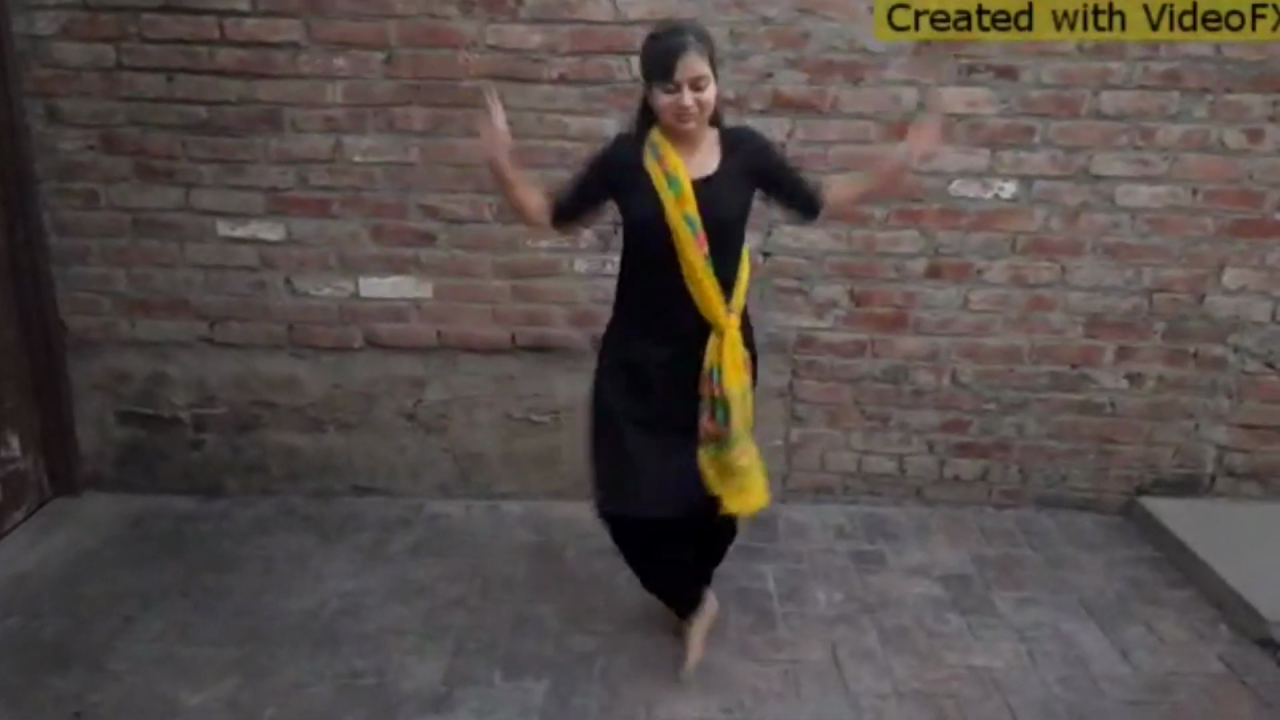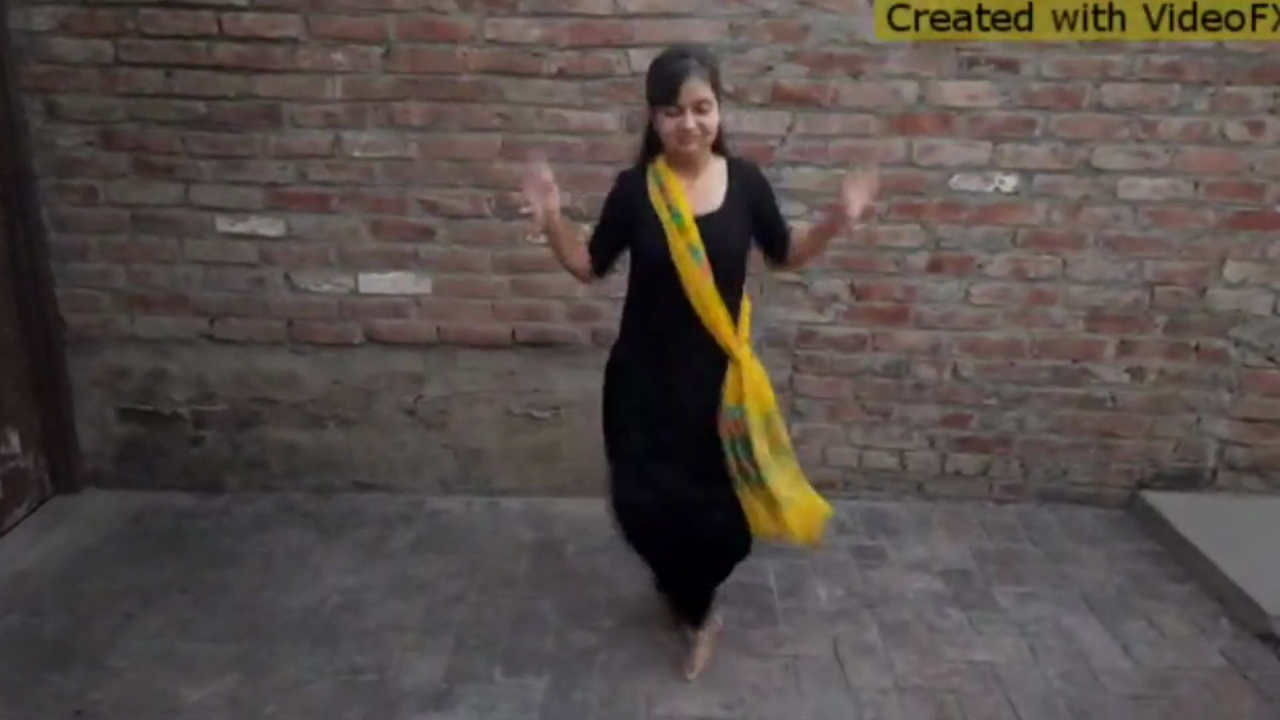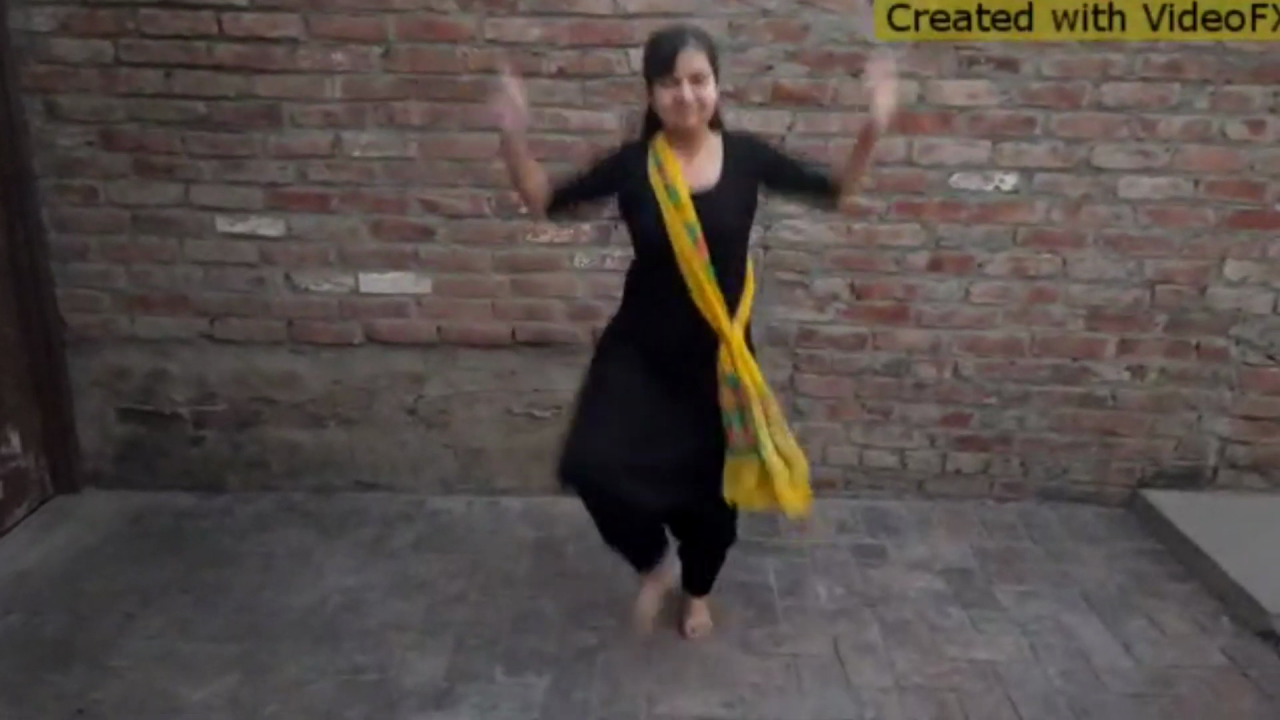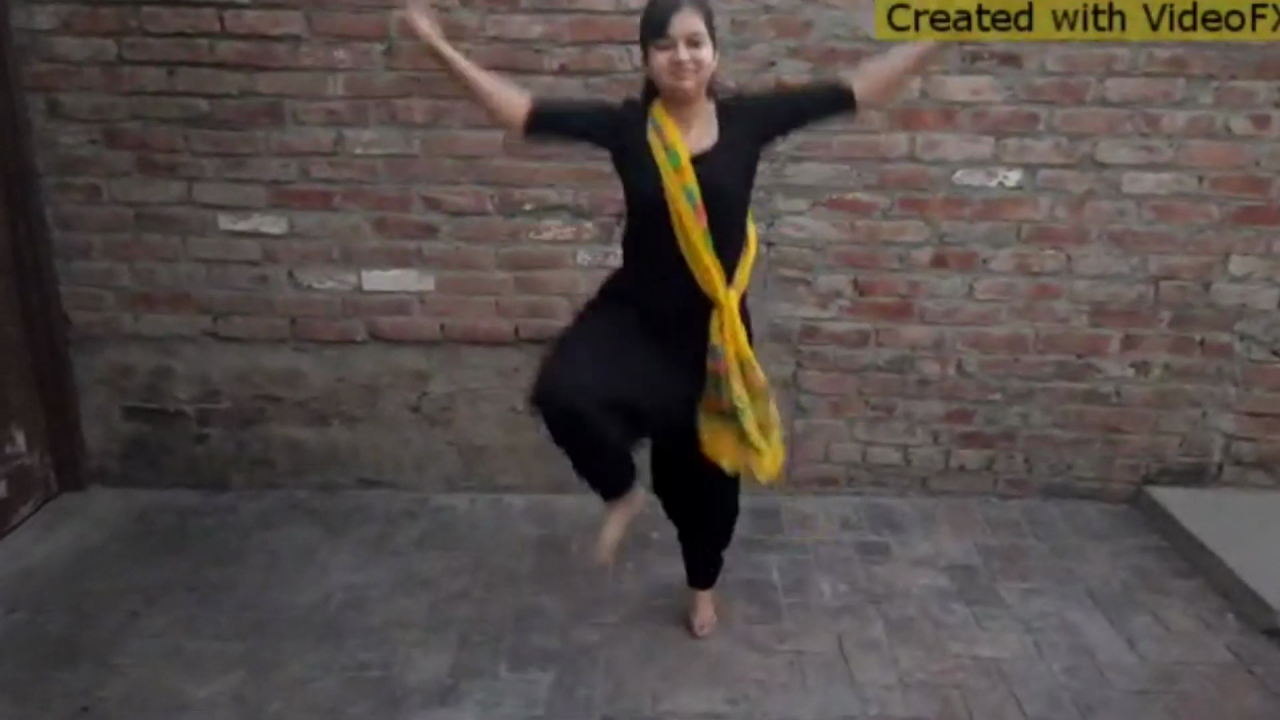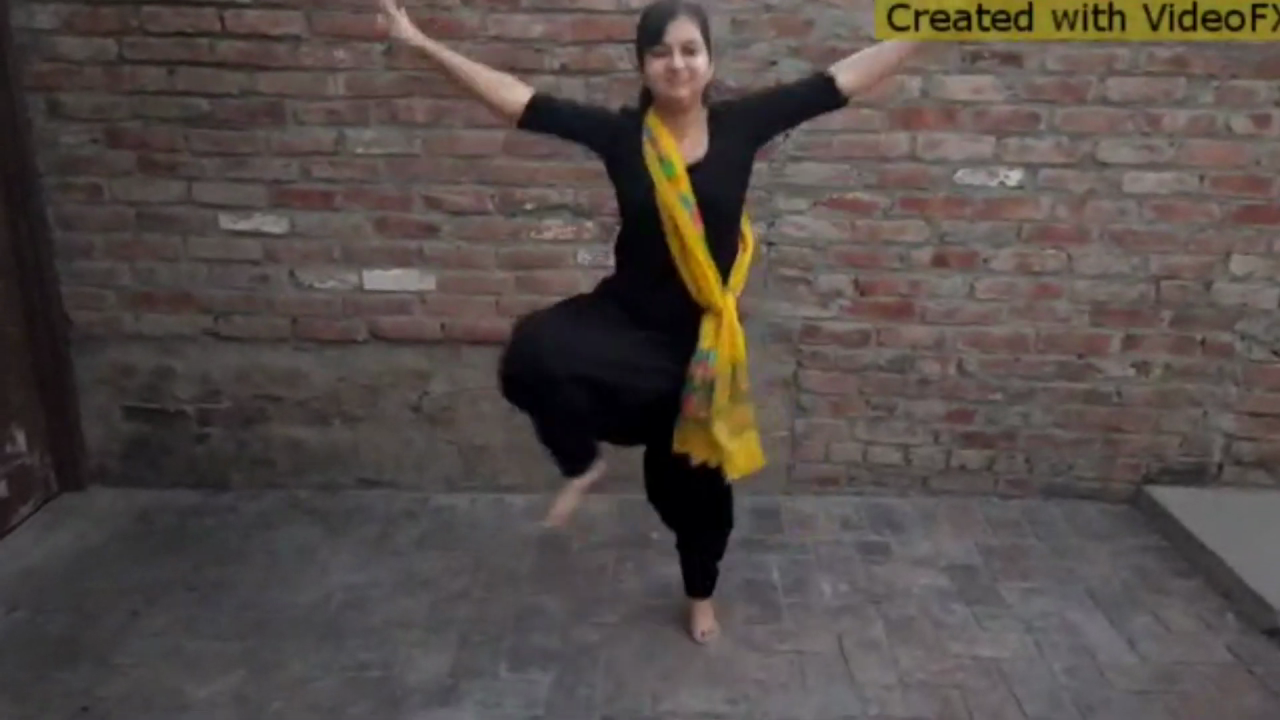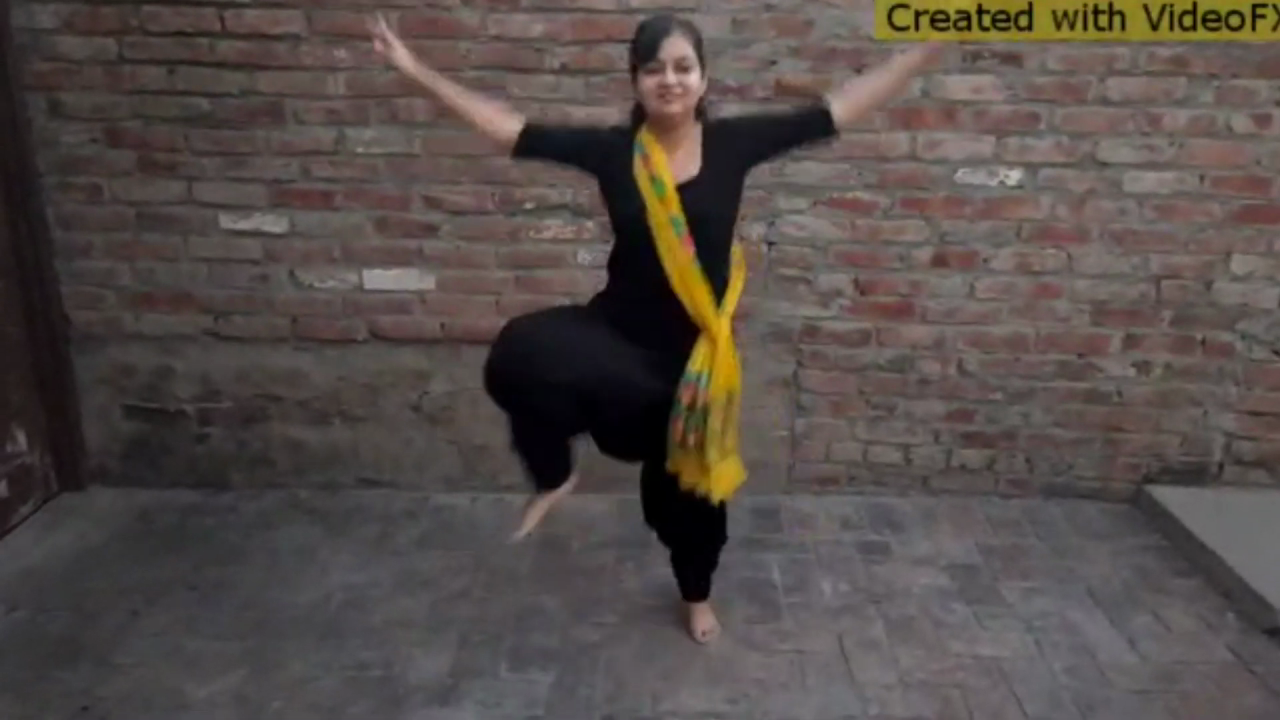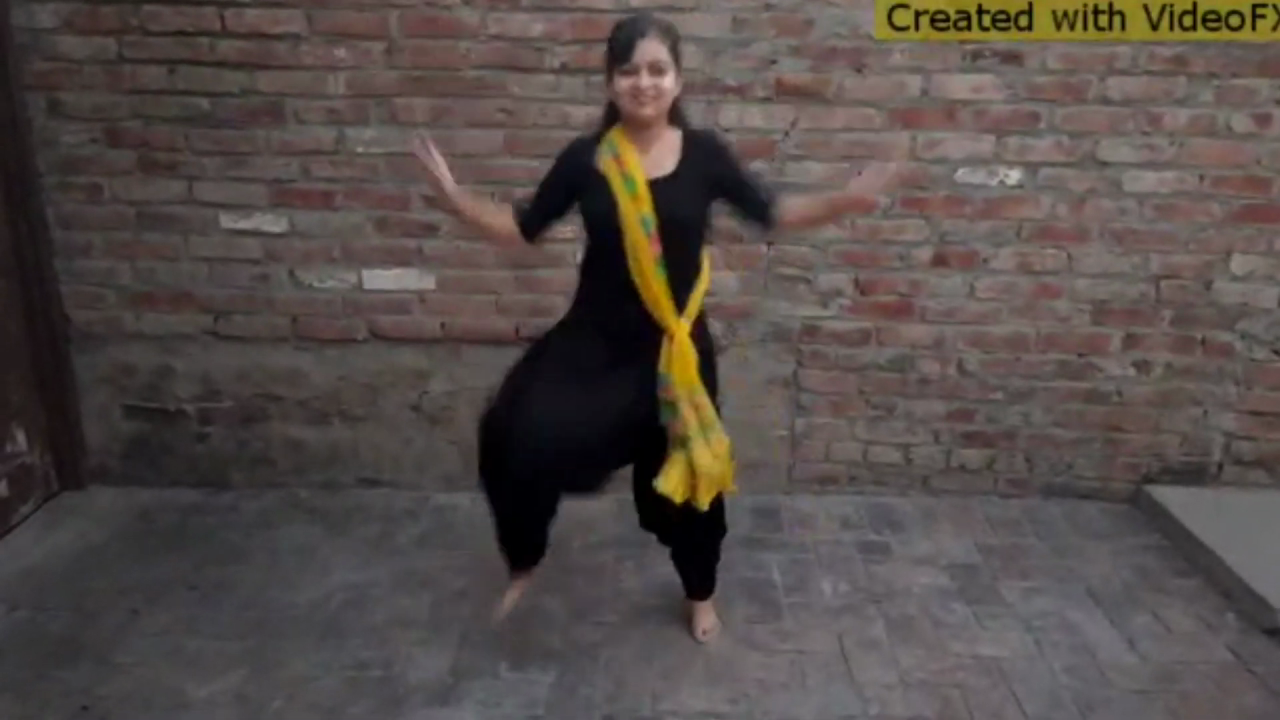
dt=0.1s
person 1, frame 1
left shoulder: (745, 149)
right shoulder: (625, 159)
left elbow: (816, 202)
right elbow: (549, 214)
left wrist: (897, 163)
right wrist: (501, 161)
left hip: (719, 351)
right hip: (640, 352)
left knee: (716, 489)
right knee: (637, 492)
left ankle: (693, 594)
right ankle: (694, 599)
person 1, frame 2
left shoulder: (746, 181)
right shoulder: (633, 188)
left elbow: (786, 254)
right elbow: (590, 267)
left wrist: (842, 217)
right wrist: (551, 220)
left hip: (721, 375)
right hip: (646, 373)
left knee: (723, 508)
right knee: (656, 509)
left ankle: (696, 610)
right ankle: (691, 608)
person 1, frame 3
left shoulder: (748, 154)
right shoulder: (630, 163)
left elbow: (835, 188)
right elbow: (545, 202)
left wrist: (874, 128)
right wrist: (514, 138)
left hip: (716, 353)
right hip: (639, 351)
left knee: (710, 485)
right knee: (598, 468)
left ankle: (697, 589)
right ankle: (654, 562)
person 1, frame 4
left shoulder: (749, 118)
right shoulder: (624, 126)
left elbow: (855, 92)
right elbow: (523, 113)
left hip: (714, 323)
right hip: (632, 315)
left knee: (707, 464)
right knee: (566, 394)
left ankle: (702, 584)
right ankle: (619, 490)
person 1, frame 5
left shoulder: (741, 123)
right shoulder: (616, 132)
left elbow: (841, 81)
right elbow: (518, 100)
left hip: (704, 329)
right hip: (624, 316)
left knee: (697, 470)
right knee: (534, 355)
left ankle: (700, 594)
right ankle: (582, 463)
person 1, frame 6
left shoulder: (733, 140)
right shoulder: (610, 148)
left elbow: (835, 111)
right elbow: (513, 132)
left wrist: (922, 54)
right wrist: (419, 74)
left hip: (694, 342)
right hip: (617, 329)
left knee: (692, 478)
right knee: (521, 359)
left ankle: (696, 593)
right ankle: (554, 476)
person 1, frame 7
left shoulder: (704, 152)
right shoulder: (585, 158)
left elbow: (771, 214)
right elbow: (523, 230)
left wrist: (844, 200)
right wrist: (454, 199)
left hip: (676, 346)
right hip: (592, 342)
left knee: (684, 482)
right knee: (514, 442)
left ankle: (700, 593)
right ankle: (523, 561)
